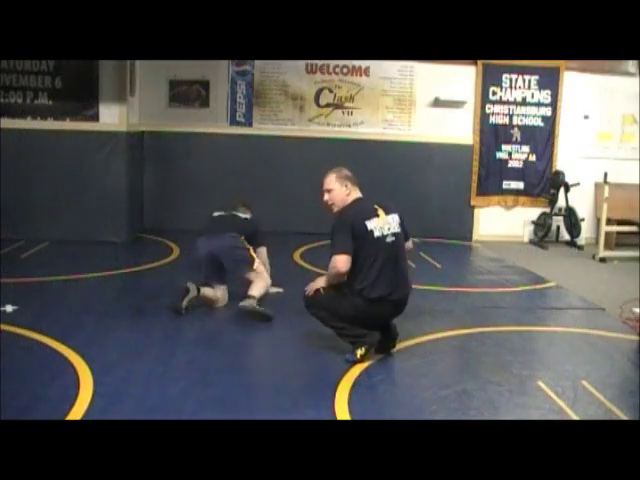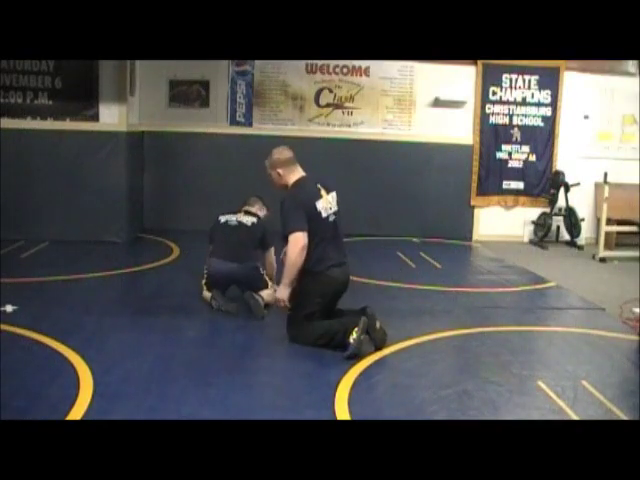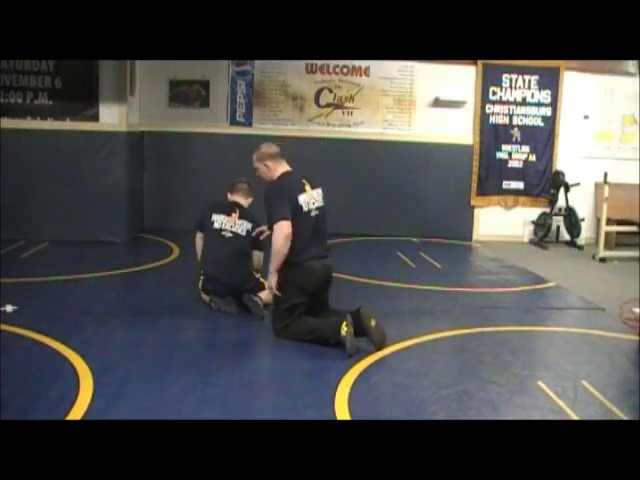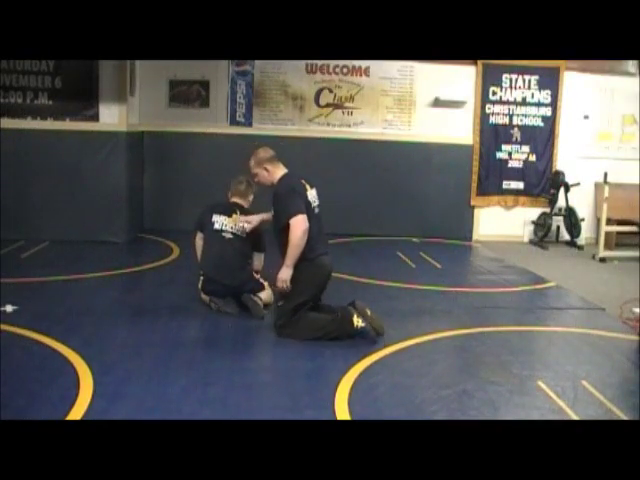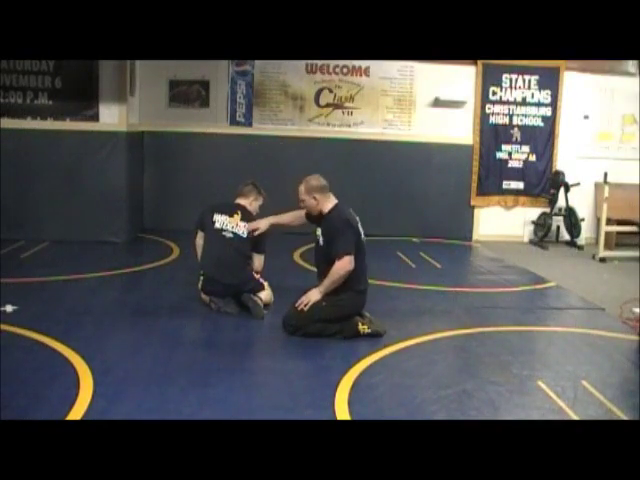
dt=1s
person 1, frame 1
left shoulder: (345, 218)
right shoulder: (389, 211)
left elbow: (341, 266)
right elbow: (408, 245)
left wrist: (326, 280)
left hip: (373, 302)
right hip: (399, 300)
left knee: (314, 297)
left ankle: (363, 339)
right ankle: (385, 332)
person 1, frame 2
left shoulder: (293, 199)
right shoulder: (322, 188)
left elbow: (299, 244)
left wrist: (285, 286)
right wrist: (291, 246)
left hip: (318, 276)
right hip: (341, 271)
left knee: (298, 329)
right knee: (323, 315)
left ankle: (349, 329)
right ankle: (363, 318)
person 1, frame 3
left shoulder: (276, 190)
right shoulder: (309, 182)
left elbow: (284, 233)
left wrist: (273, 272)
right wrist: (274, 226)
left hip: (300, 269)
right hip: (323, 264)
left knee: (284, 325)
right knee: (318, 312)
left ankle: (336, 328)
right ankle: (357, 320)
person 1, frame 4
left shoulder: (284, 188)
right shoulder: (297, 182)
left elbow: (300, 226)
left wrist: (287, 267)
right wrist: (262, 217)
left hip: (307, 265)
right hip: (320, 261)
left knee: (286, 323)
right knee: (307, 309)
left ankle: (347, 322)
right ankle: (352, 312)
person 1, frame 5
left shoulder: (339, 221)
right shoulder: (331, 212)
left elbow: (346, 265)
right elbow: (301, 216)
left wrist: (320, 291)
right wrist: (269, 220)
left hip: (347, 295)
right hip: (342, 290)
left knee: (292, 322)
right knee: (298, 309)
left ankle: (354, 326)
right ankle: (350, 316)
person 2, frame 1
left shoulder: (215, 217)
right shoulder: (252, 222)
right elbow: (264, 260)
right wrist: (267, 285)
left hip: (204, 245)
right hip: (228, 244)
left knee: (220, 299)
right knee: (263, 279)
left ankle: (194, 291)
right ankle: (250, 301)
person 2, frame 2
left shoulder: (220, 219)
right shoulder: (260, 223)
right elbow: (270, 262)
right wrist: (271, 282)
left hip: (216, 266)
right hip: (246, 267)
left knee: (207, 292)
right knee: (270, 294)
left ankle: (216, 298)
right ankle: (258, 298)
person 2, frame 3
left shoulder: (209, 210)
right shoulder: (253, 222)
left elbow: (199, 240)
right elbow: (257, 263)
left hip: (211, 279)
right hip: (242, 281)
left knee: (205, 293)
right knee: (267, 294)
left ankle: (216, 300)
right ankle: (255, 299)
person 2, frame 4
left shoulder: (210, 211)
left elbow: (199, 240)
right elbow: (258, 265)
left hip: (212, 281)
right hip: (242, 282)
left knee: (205, 293)
right knee: (267, 294)
left ankle: (218, 300)
right ankle: (255, 299)
person 2, frame 5
left shoulder: (211, 211)
left elbow: (200, 240)
right elbow: (258, 266)
left hip: (212, 280)
right hip: (241, 281)
left knee: (205, 292)
right knee: (267, 294)
left ankle: (218, 300)
right ankle: (255, 299)
